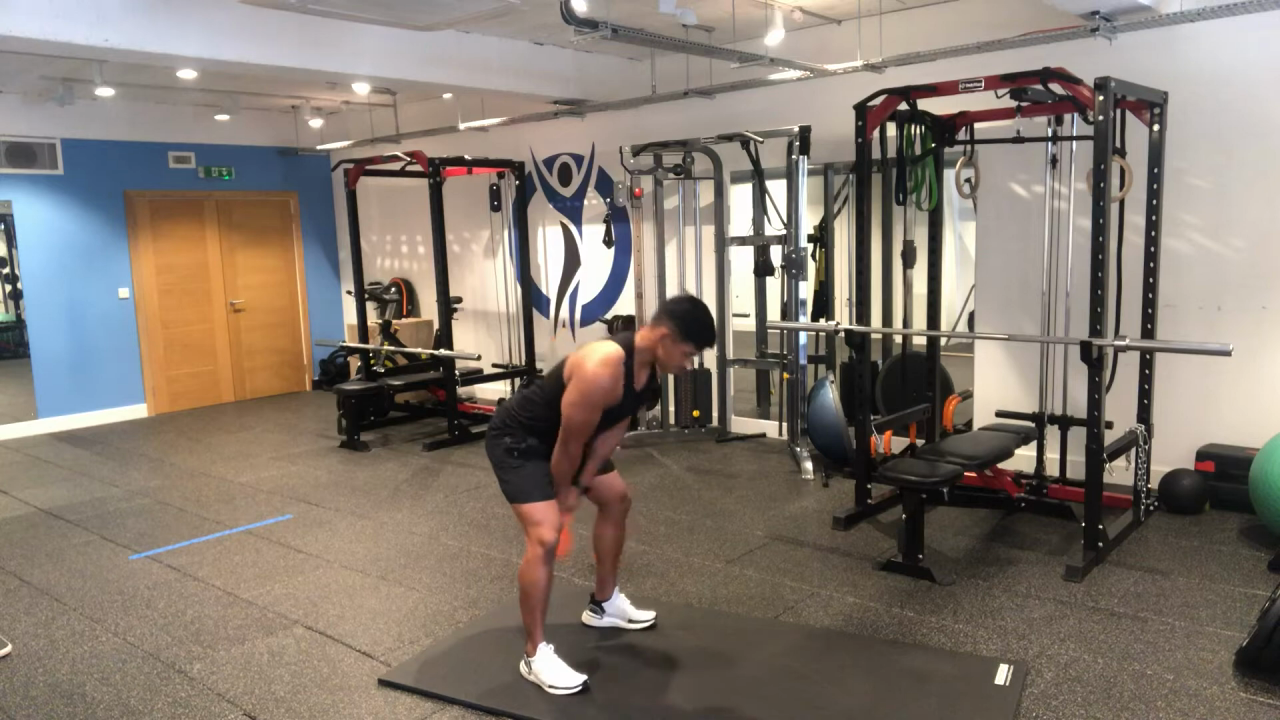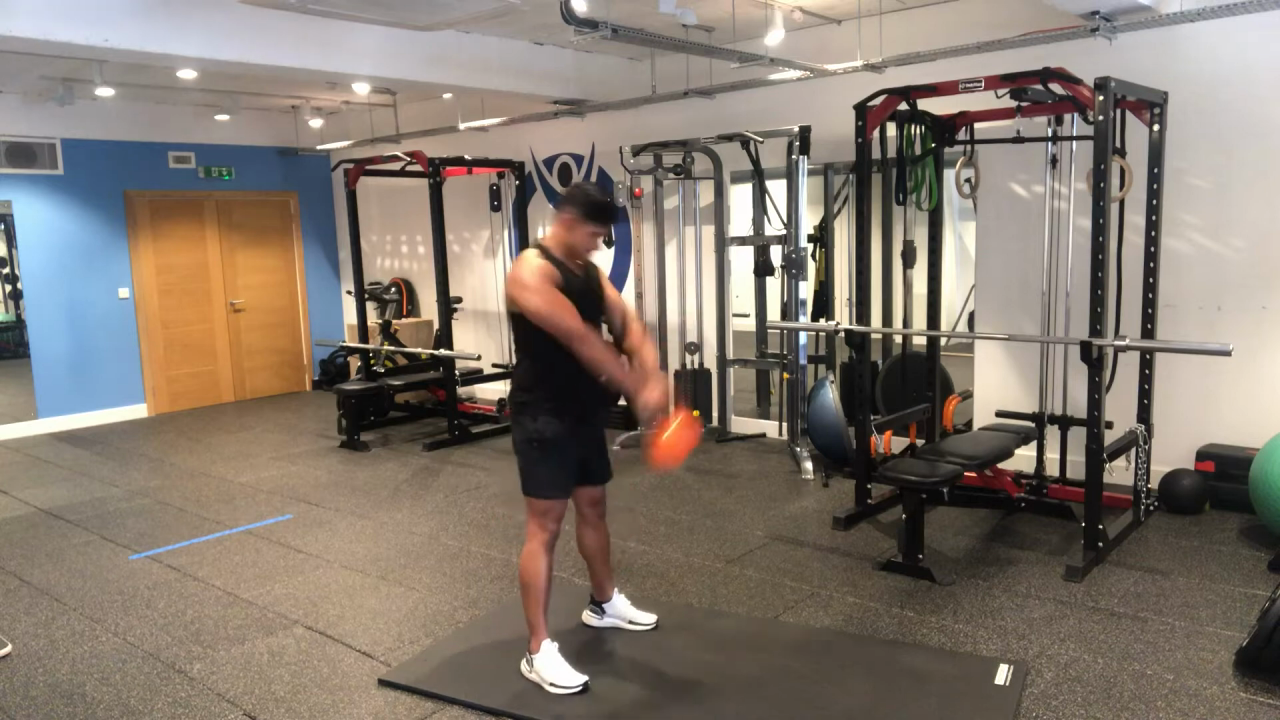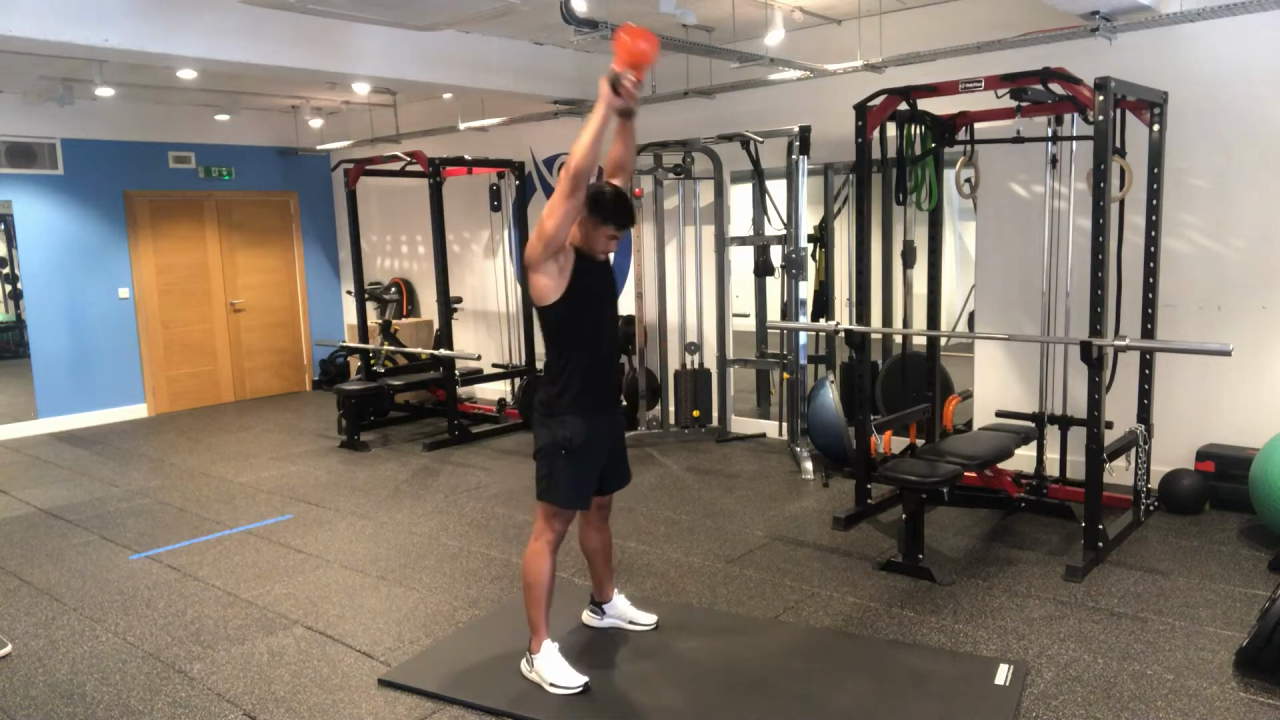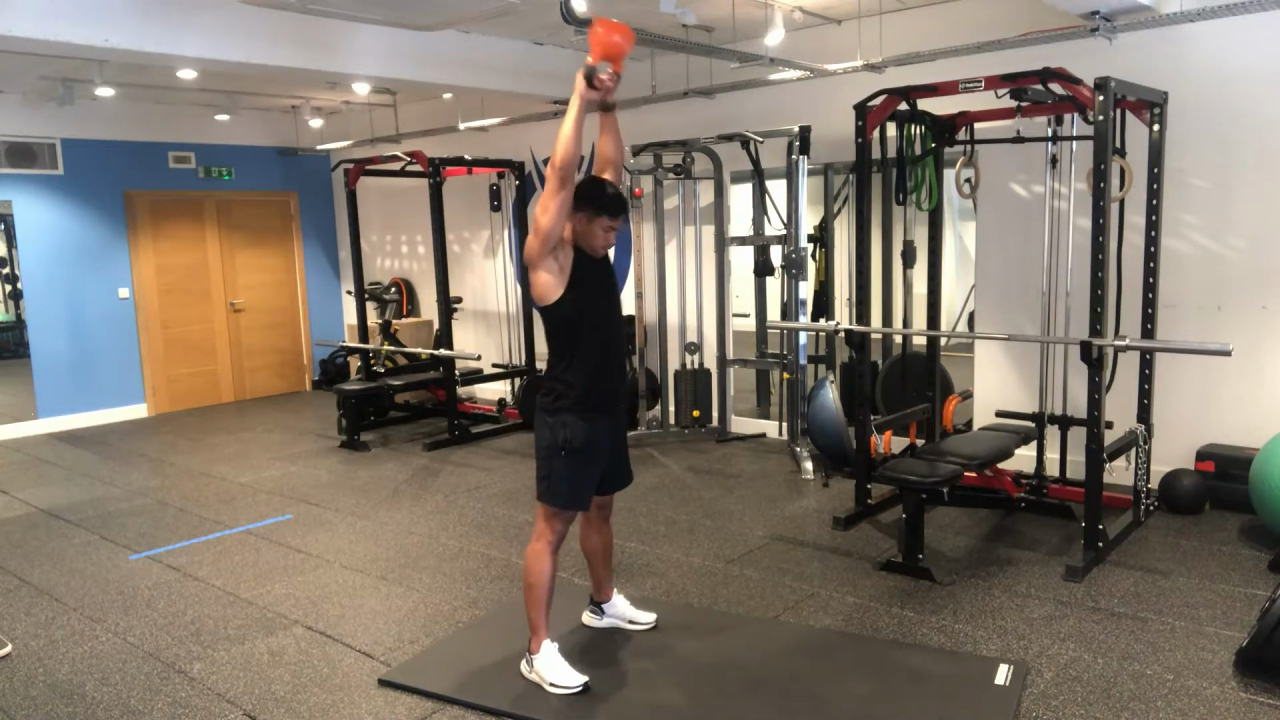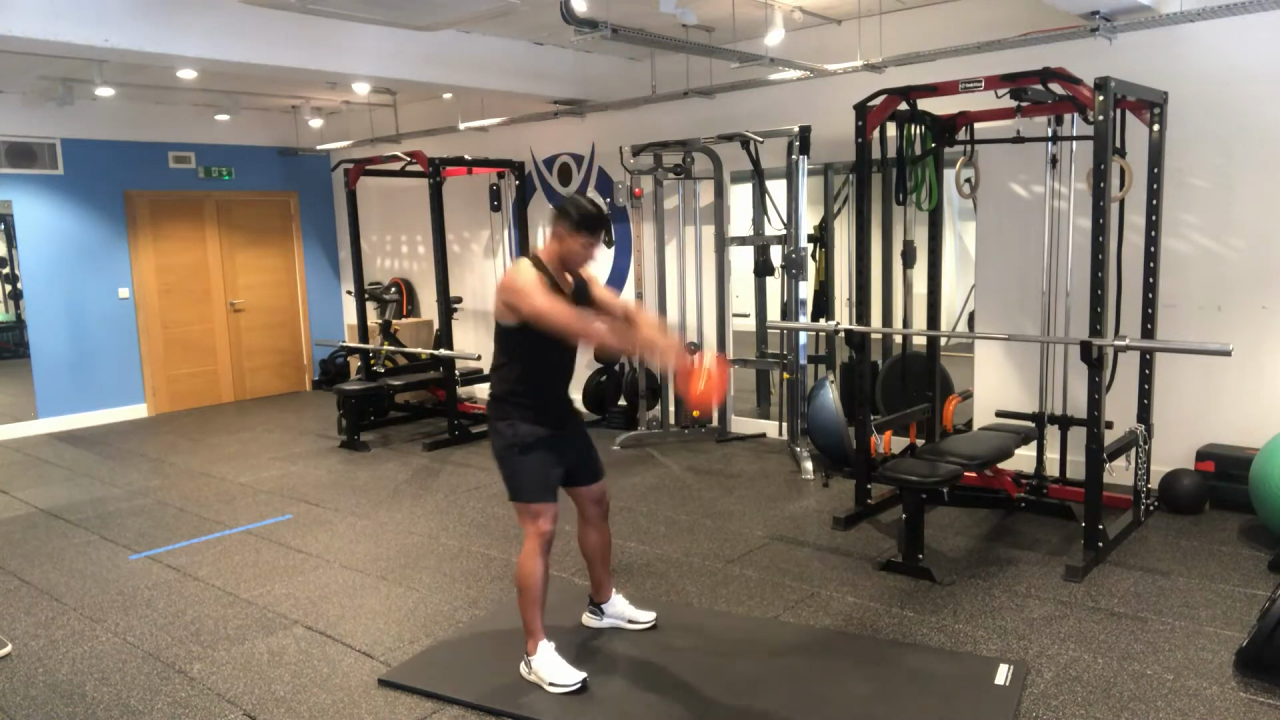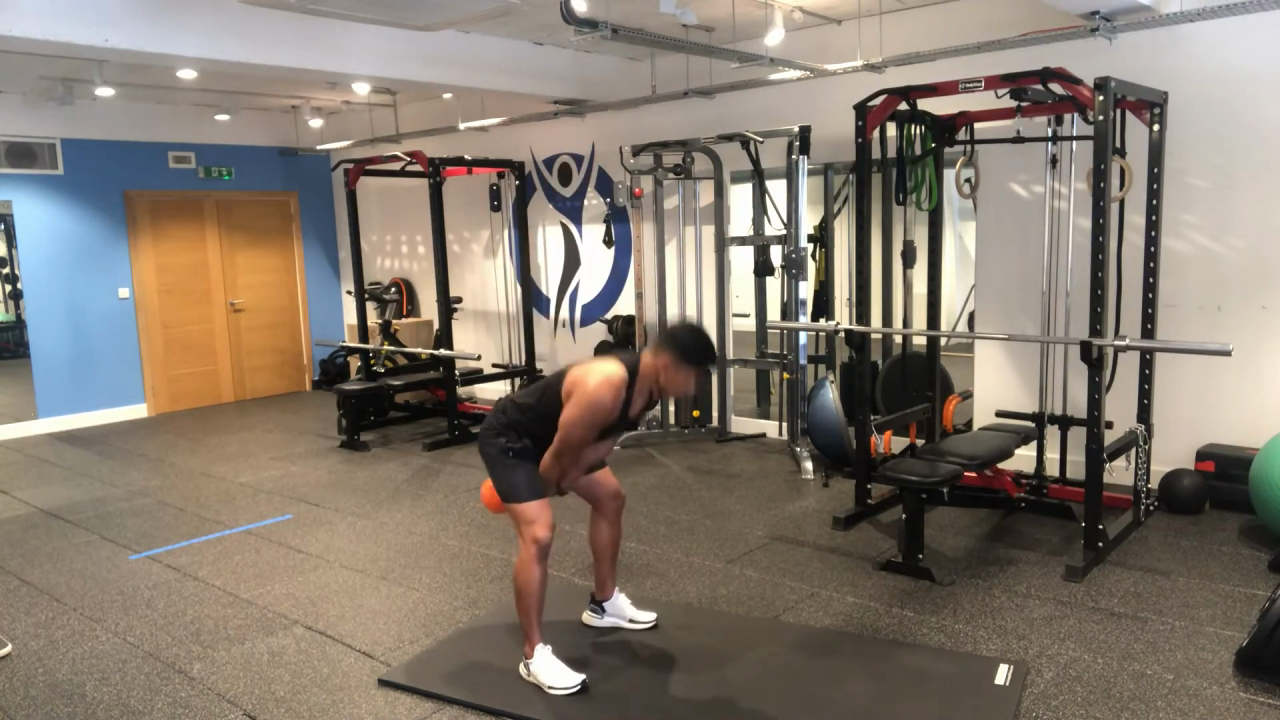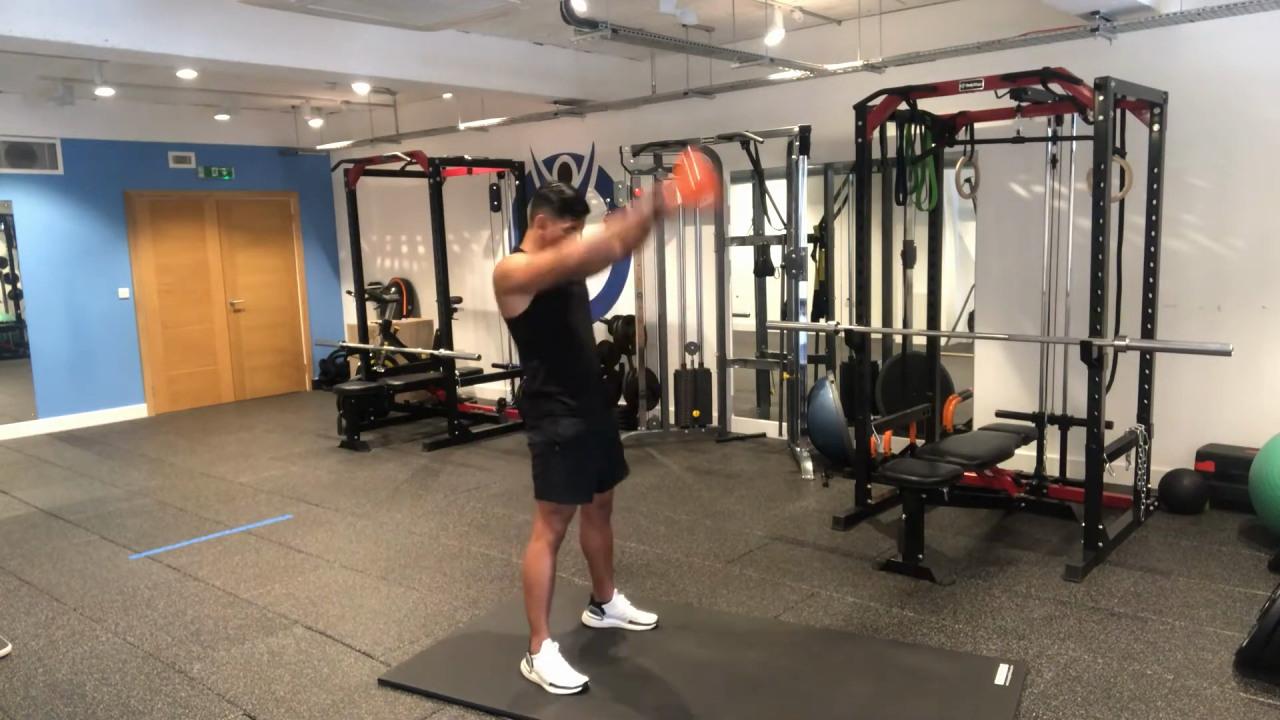
dt=0.5s
person 1, frame 1
left shoulder: (649, 368)
right shoulder: (602, 371)
left elbow: (613, 431)
right elbow: (568, 446)
left wrist: (579, 488)
right wrist: (560, 496)
left hip: (564, 437)
right hip: (517, 439)
left knee: (617, 500)
right knee: (546, 535)
left ankle: (604, 603)
right ankle: (535, 654)
person 1, frame 2
left shoulder: (588, 271)
right shoulder: (531, 271)
left elbow: (626, 322)
right elbow: (581, 338)
left wrist: (653, 377)
right wrist: (635, 389)
left hip: (583, 411)
right hip: (541, 417)
left knee: (593, 510)
right knee: (546, 527)
left ankle: (603, 603)
right ankle: (538, 652)
person 1, frame 3
left shoulder: (597, 254)
right shoulder: (550, 259)
left elbow: (618, 173)
right elbow: (573, 183)
left wrist: (626, 114)
right wrist: (603, 109)
left hip: (605, 411)
right hip: (566, 417)
left knee: (598, 512)
right knee: (551, 527)
left ankle: (604, 604)
right ankle: (537, 652)
person 1, frame 4
left shoulder: (596, 251)
right shoulder: (549, 258)
left elbow: (610, 168)
right elbow: (560, 175)
left wrist: (607, 108)
right wrist: (577, 101)
left hip: (607, 411)
right hip: (568, 417)
left knee: (600, 512)
right knee: (552, 528)
left ankle: (603, 603)
right ankle: (538, 652)
person 1, frame 5
left shoulder: (578, 277)
right shoulder: (523, 281)
left elbow: (627, 316)
right elbow: (583, 328)
left wrist: (668, 340)
right wrist: (653, 349)
left hip: (559, 414)
right hip: (519, 423)
left knee: (595, 504)
right knee: (541, 529)
left ankle: (603, 606)
right ankle: (536, 653)
person 1, frame 6
left shoulder: (647, 383)
right shoulder: (603, 387)
left elbow: (601, 442)
right elbow: (561, 453)
left wrist: (564, 481)
right wrist: (544, 491)
left hip: (555, 438)
right hip: (510, 438)
left knee: (611, 498)
right knee: (538, 534)
left ankle: (604, 601)
right ankle: (534, 655)
person 1, frame 7
left shoulder: (568, 270)
right shoulder: (513, 272)
left elbow: (618, 248)
right elbow: (571, 255)
left wrist: (646, 217)
right wrist: (635, 215)
left hip: (596, 408)
right hip: (556, 417)
left knee: (599, 509)
right knee: (551, 528)
left ankle: (604, 603)
right ankle: (539, 653)
